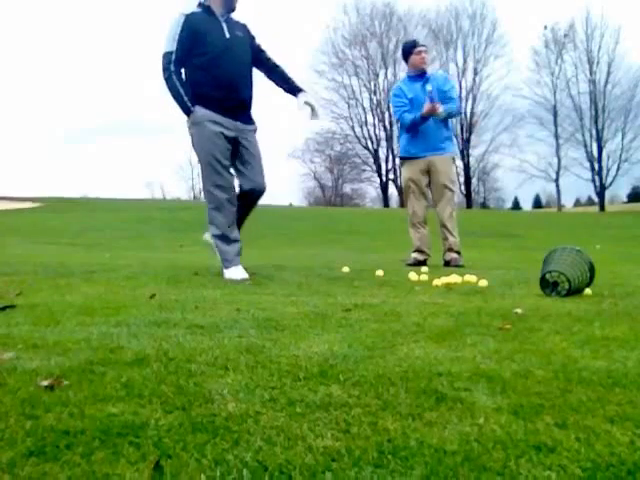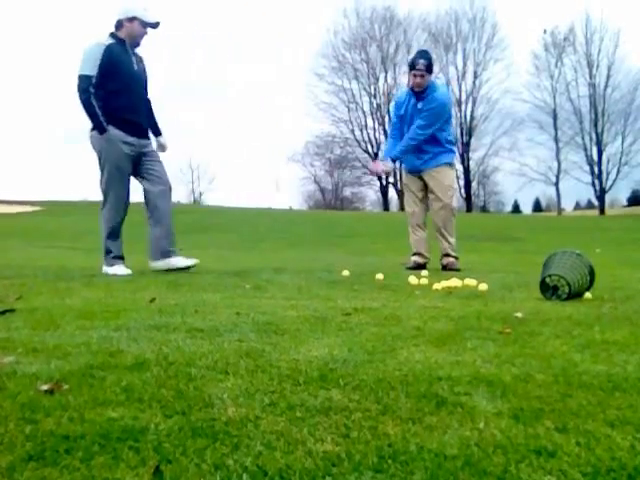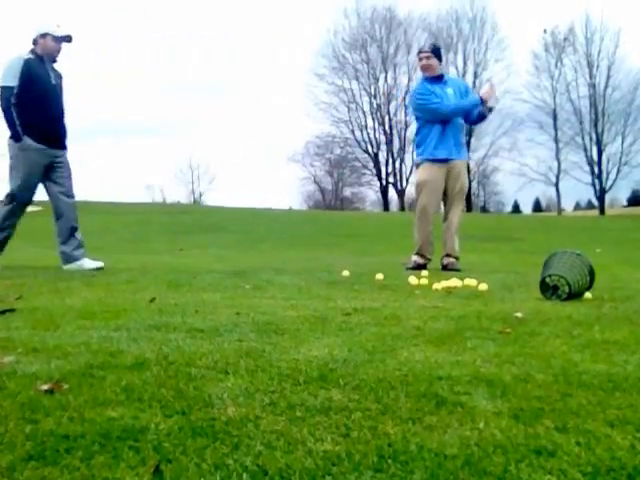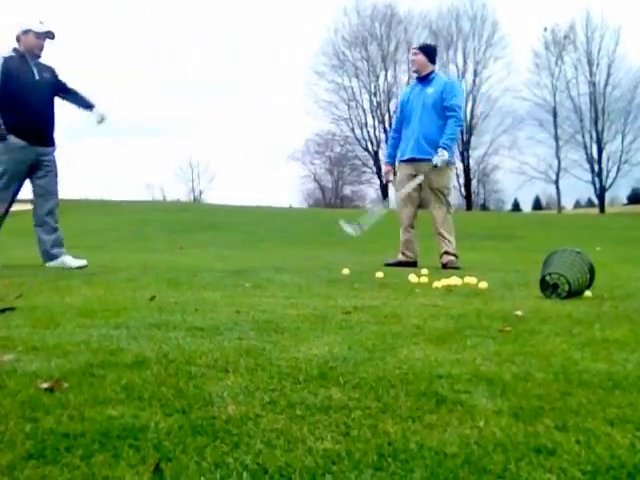
dt=1s
person 1, frame 1
left shoulder: (241, 30)
left elbow: (265, 62)
right elbow: (171, 68)
left wrist: (298, 92)
right wrist: (190, 108)
left hip: (243, 121)
right hip: (210, 120)
left knee: (254, 186)
right knee: (220, 190)
left ankle: (221, 234)
right ankle: (231, 261)
person 1, frame 2
left shoulder: (137, 59)
right shoulder: (102, 51)
right elbow: (86, 89)
left wrist: (157, 133)
right wrist: (103, 128)
left hip: (142, 140)
right hip: (115, 139)
left knee: (161, 190)
right knee: (116, 199)
left ankle: (164, 254)
right ankle: (112, 259)
person 1, frame 3
left shoulder: (55, 75)
right shoulder: (22, 64)
left wrist: (59, 144)
right wrist: (20, 137)
left hip: (56, 150)
right hip: (29, 147)
left knee: (65, 203)
left ankle: (74, 257)
person 1, frame 4
left shoulder: (47, 71)
left elbow: (67, 92)
left wrist: (92, 108)
left hip: (45, 146)
left knee: (47, 199)
left ankle: (54, 254)
person 2, frame 1
left shoulder: (442, 80)
right shoulder: (399, 90)
left elbow: (454, 106)
right elbow: (403, 117)
left wrist: (441, 110)
right wrist: (422, 114)
left hip: (441, 152)
right hip: (412, 154)
left knee: (446, 204)
right knee: (415, 207)
left ankle: (452, 252)
right ankle: (420, 252)
person 2, frame 2
left shoulder: (440, 98)
right shoulder: (401, 99)
left elbow: (418, 133)
right elbow: (395, 133)
left wrist: (390, 158)
right wrist: (385, 159)
left hip: (439, 161)
right hip: (412, 164)
left knee: (444, 209)
right knee: (414, 212)
left ankle: (449, 256)
right ankle: (419, 256)
person 2, frame 3
left shoulder: (459, 86)
right shoulder: (420, 91)
left elbow: (472, 118)
right elbow: (445, 111)
left wrist: (484, 107)
right wrist: (478, 100)
left hip: (457, 157)
right hip: (430, 158)
left knee: (454, 209)
right knee: (425, 208)
left ankle: (450, 256)
right ankle: (421, 256)
person 2, frame 4
left shoulder: (447, 85)
right shoulder: (407, 92)
left elbow: (455, 119)
right elbow: (397, 128)
left wrist: (445, 148)
right wrist: (389, 159)
left hip: (434, 159)
right hip: (406, 160)
left knee: (440, 208)
right knee: (406, 209)
left ankle: (448, 255)
right ankle: (407, 254)
